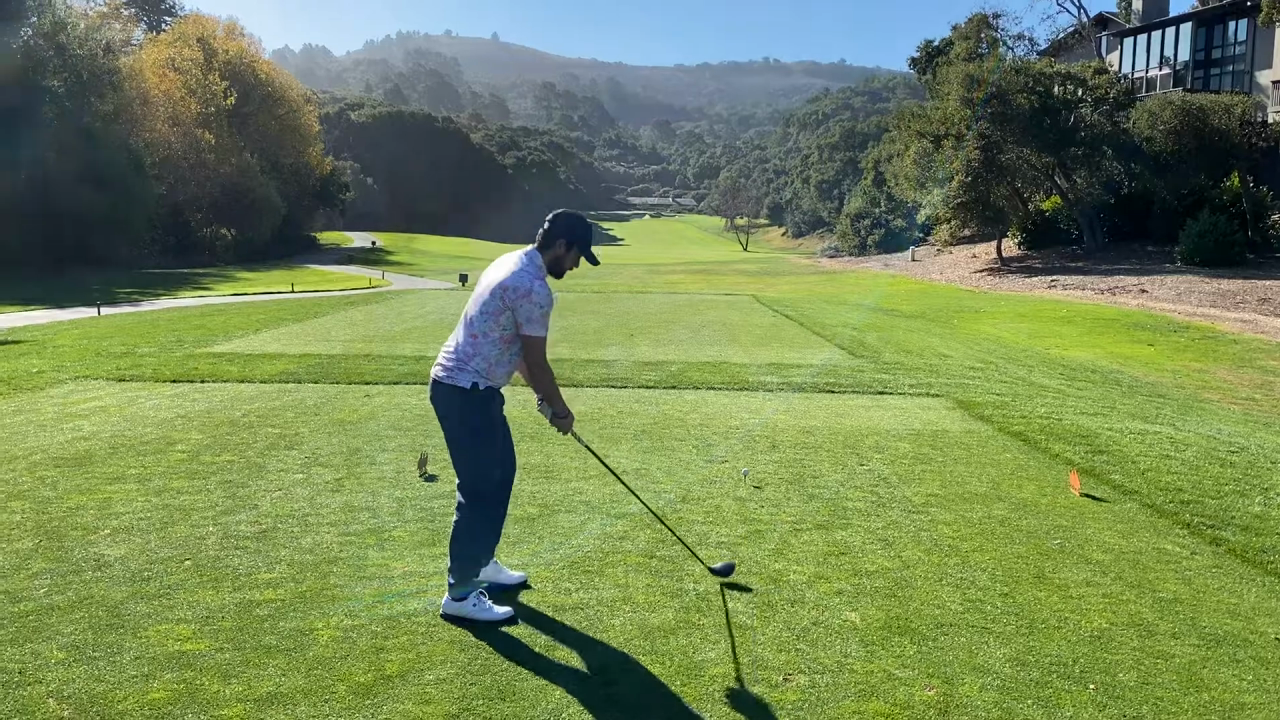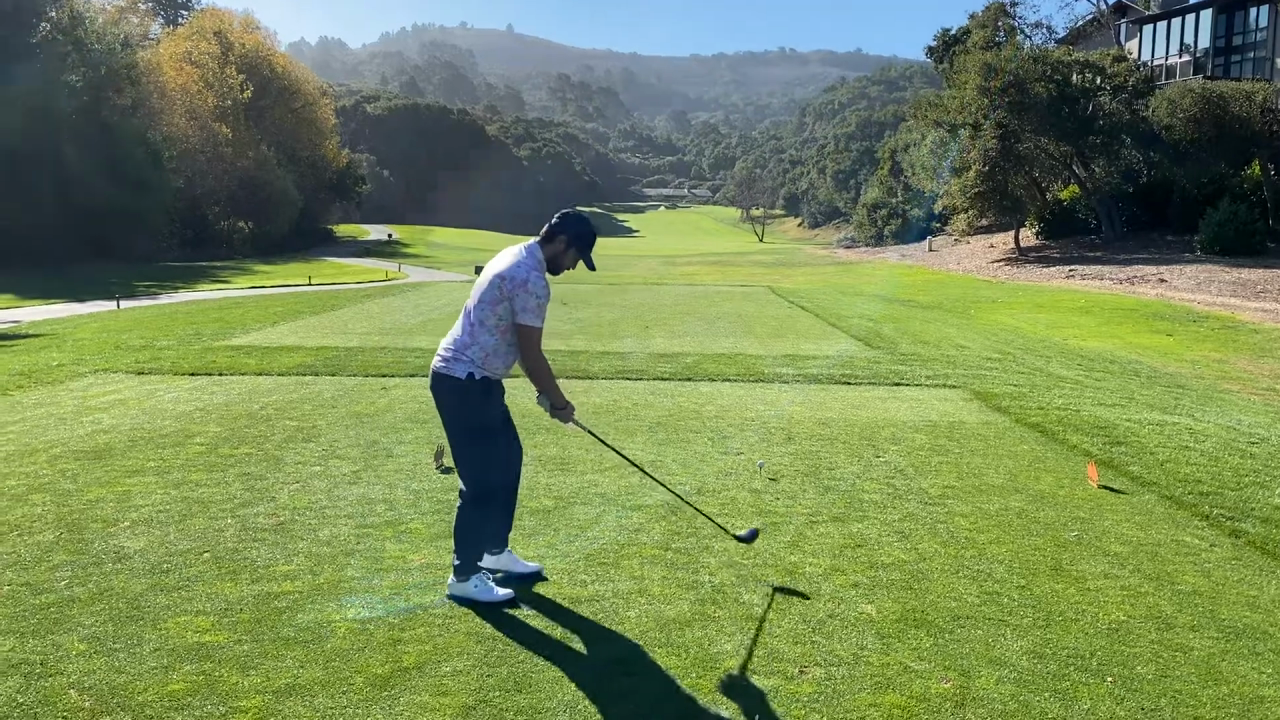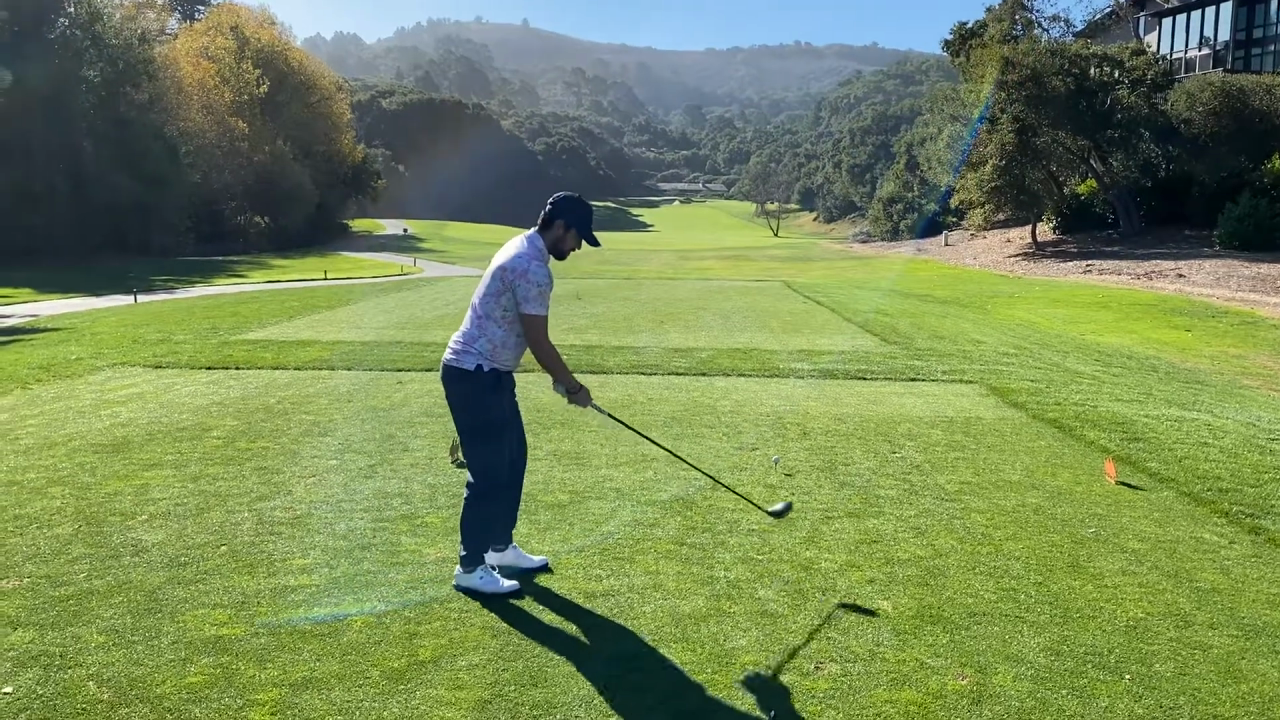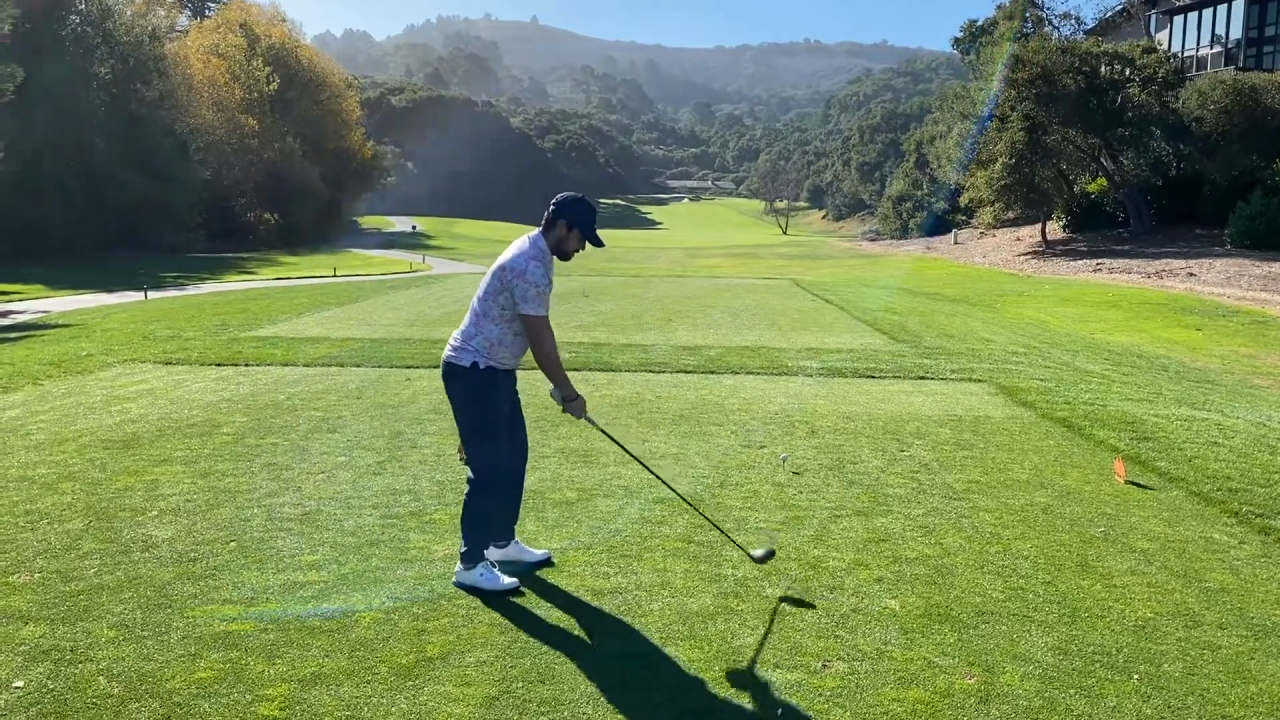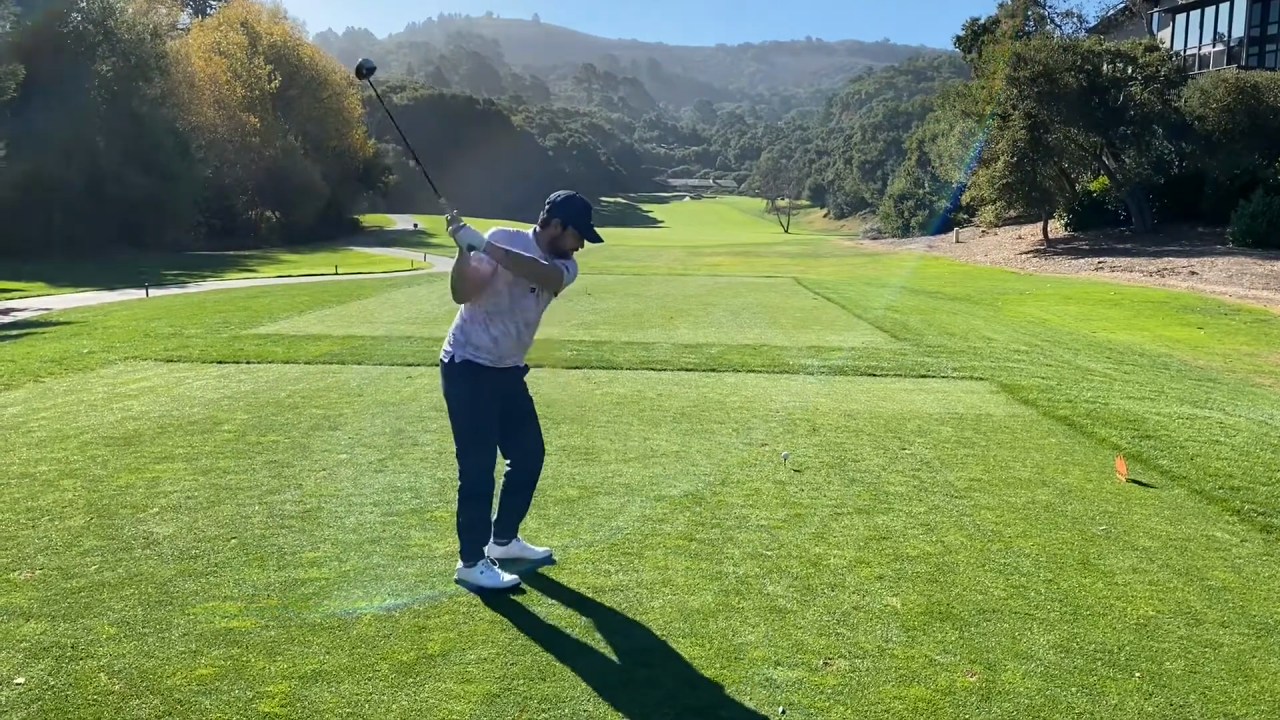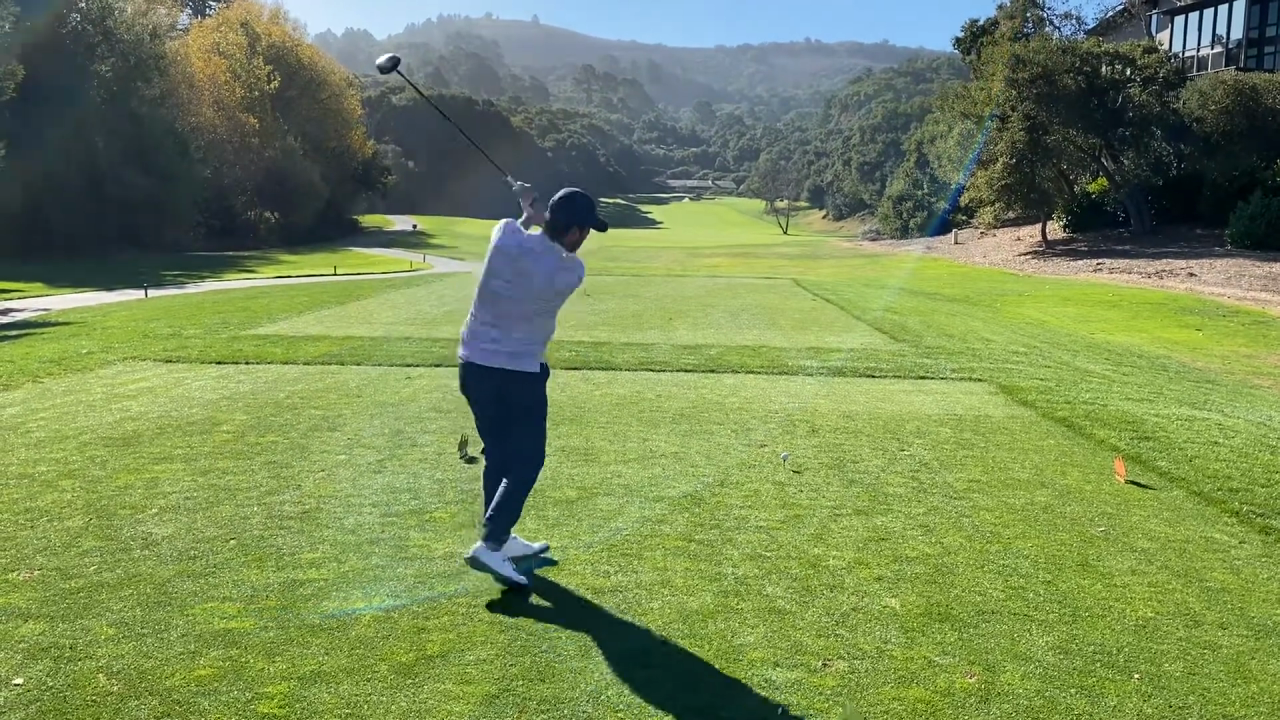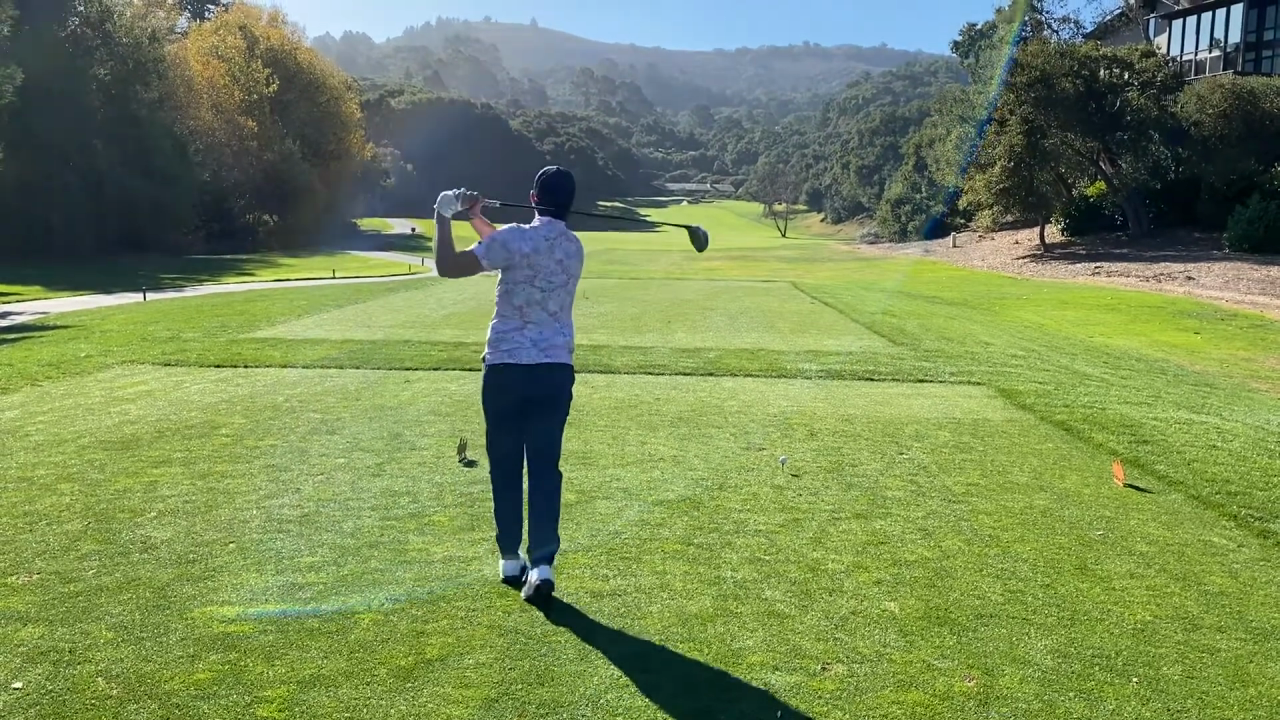
dt=0.7s
person 1, frame 1
left shoulder: (512, 263)
right shoulder: (533, 287)
right elbow: (537, 363)
left wrist: (543, 396)
right wrist: (560, 410)
left hip: (463, 386)
right hip: (466, 392)
left knee: (500, 472)
right knee: (480, 490)
left ankle: (480, 562)
right ankle: (459, 592)
person 1, frame 2
left shoulder: (516, 258)
right shoulder: (531, 280)
right elbow: (531, 354)
left wrist: (545, 392)
right wrist: (558, 401)
left hip: (472, 377)
right hip: (463, 382)
left knee: (506, 460)
right knee: (483, 478)
left ankle: (494, 549)
right ankle: (464, 574)
person 1, frame 3
left shoulder: (522, 250)
right shoulder: (532, 269)
left elbow: (528, 337)
right elbow: (539, 342)
left wrist: (559, 378)
right wrist: (573, 386)
left hip: (487, 371)
right hip: (475, 373)
left knee: (512, 458)
right knee: (489, 471)
left ankle: (499, 546)
right ankle: (470, 566)
person 1, frame 4
left shoulder: (533, 255)
right shoulder: (530, 268)
left elbow: (543, 331)
right elbow: (538, 343)
left wrist: (560, 385)
right wrist: (570, 395)
left hip: (493, 370)
right hip: (472, 370)
left knee: (513, 456)
right knee: (489, 467)
left ankle: (500, 542)
right ankle: (470, 563)
person 1, frame 5
left shoulder: (565, 267)
right shoulder: (498, 241)
left elbow: (537, 272)
right elbow: (461, 293)
left wrist: (485, 245)
right wrist: (467, 249)
left hip: (509, 372)
right hip: (467, 367)
left knee: (529, 455)
right knee: (478, 466)
left ankle: (503, 539)
right ankle: (471, 561)
person 1, frame 6
left shoulder: (505, 236)
right shoulder: (568, 272)
left wrist: (531, 209)
right wrist: (534, 210)
left hip: (473, 366)
right hip: (520, 374)
left knee: (500, 454)
right knee: (525, 461)
left ankle: (499, 538)
right ankle: (490, 544)
person 1, frame 7
left shoulder: (515, 238)
right shoulder: (574, 248)
left elbow: (448, 268)
left wrist: (443, 220)
right wrist: (478, 218)
left hip: (505, 367)
right hip: (555, 370)
left knee: (505, 466)
right knee: (544, 467)
left ankle: (510, 559)
right ankle: (541, 564)
